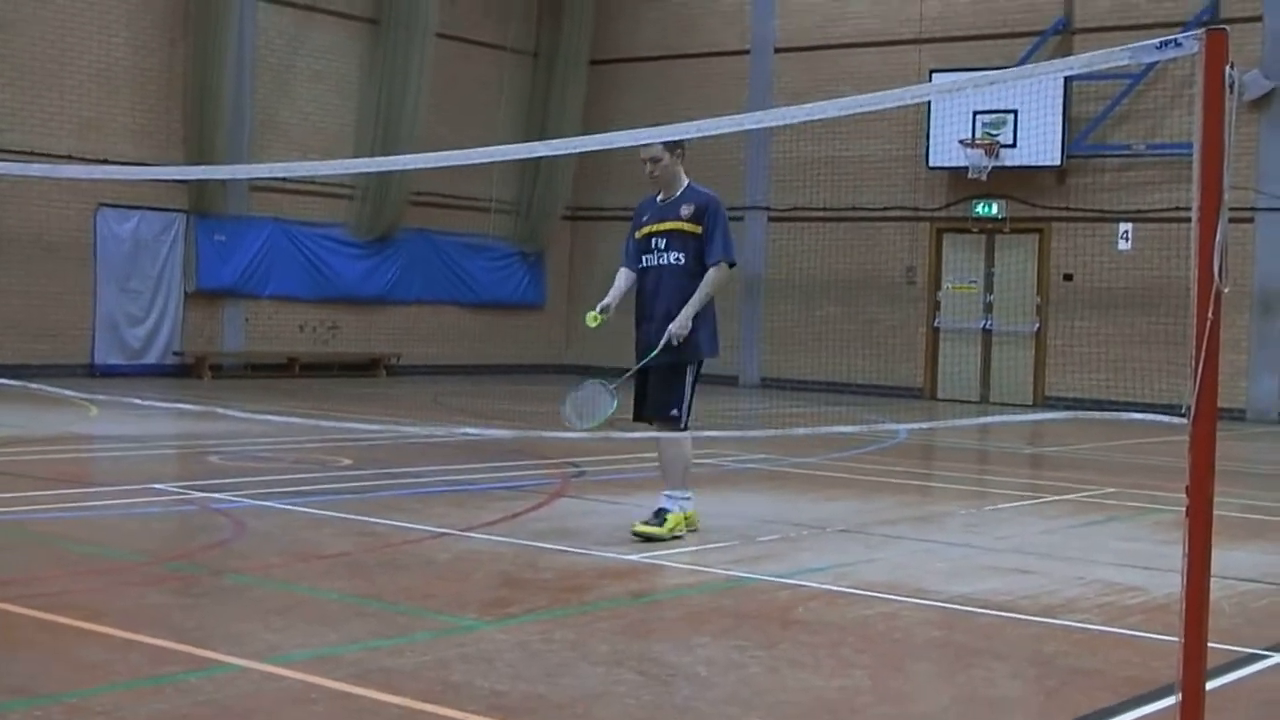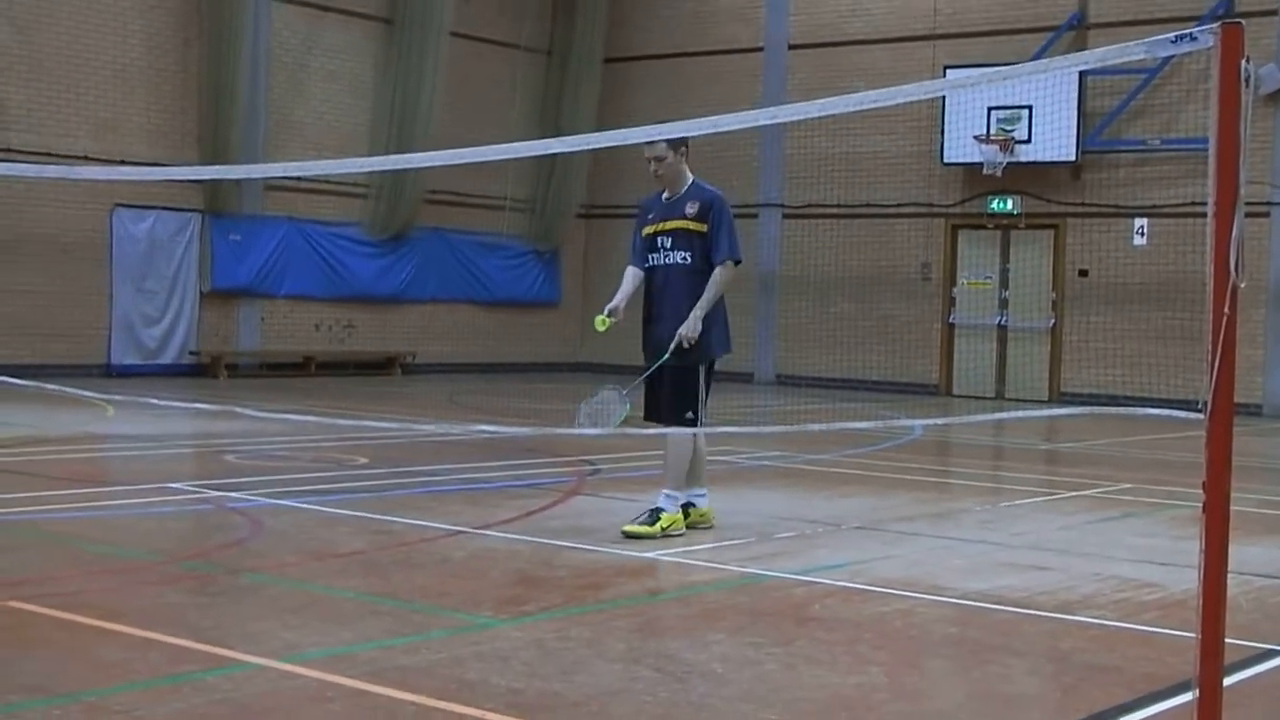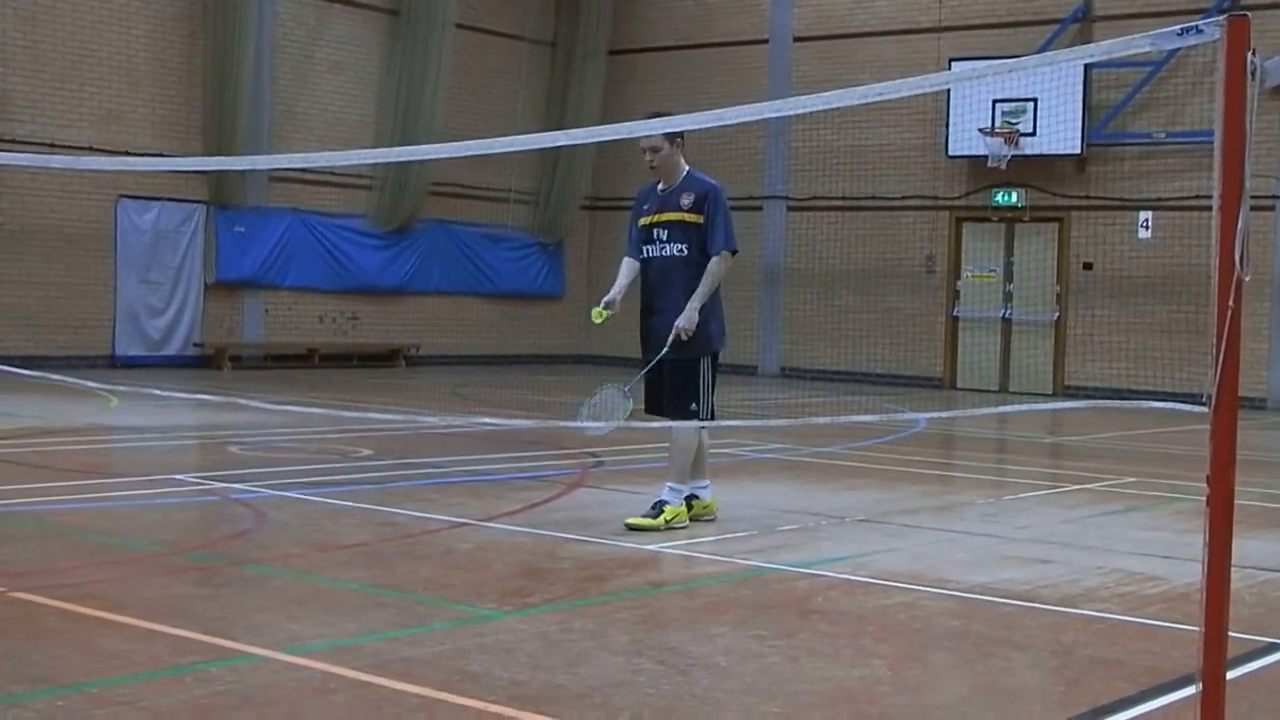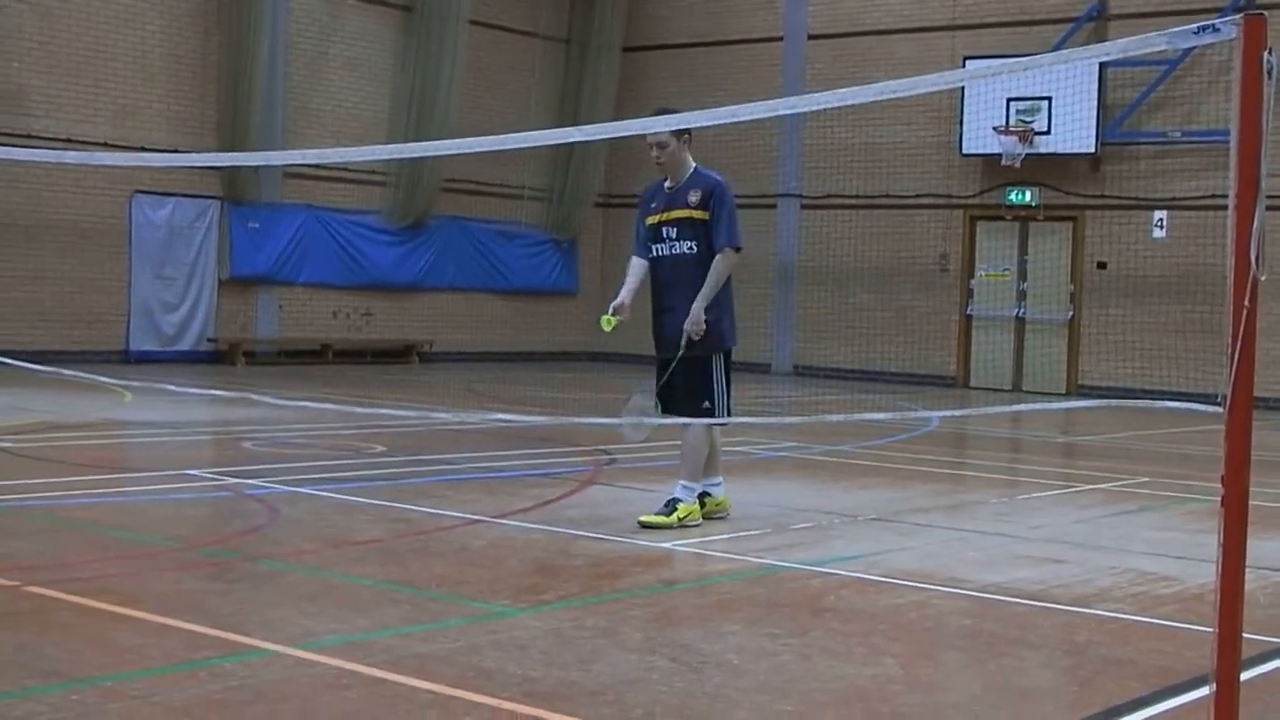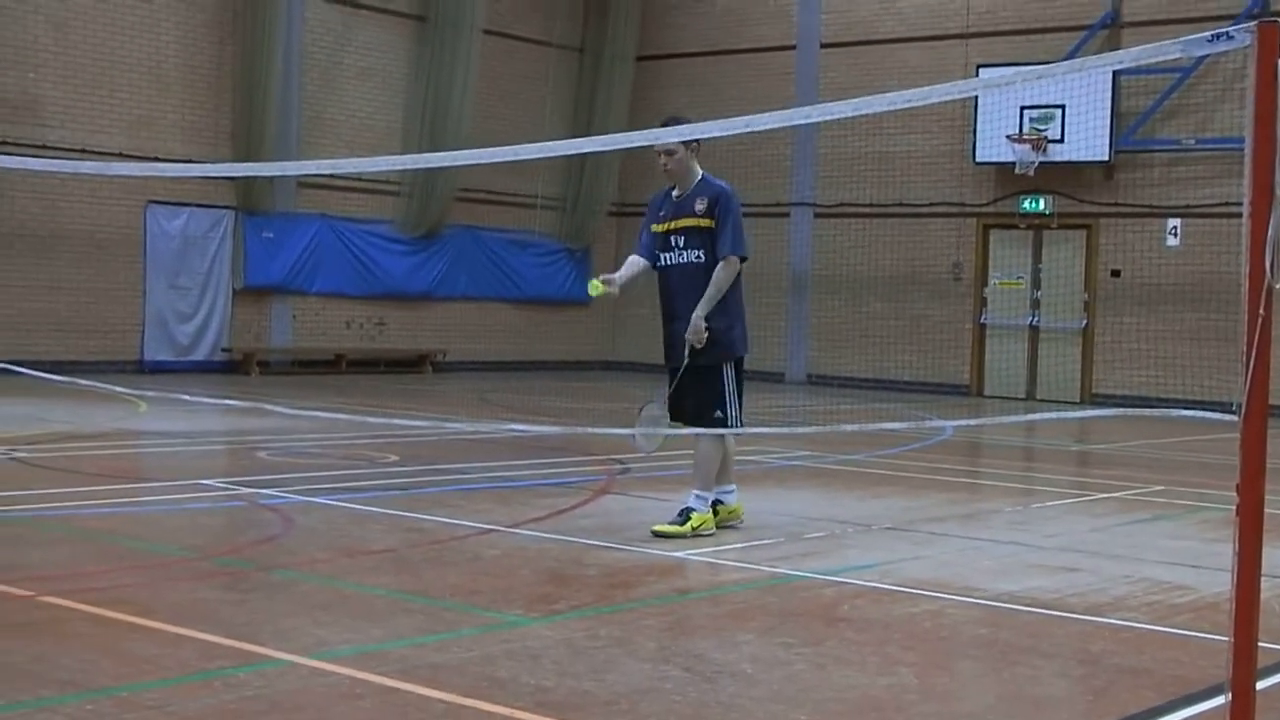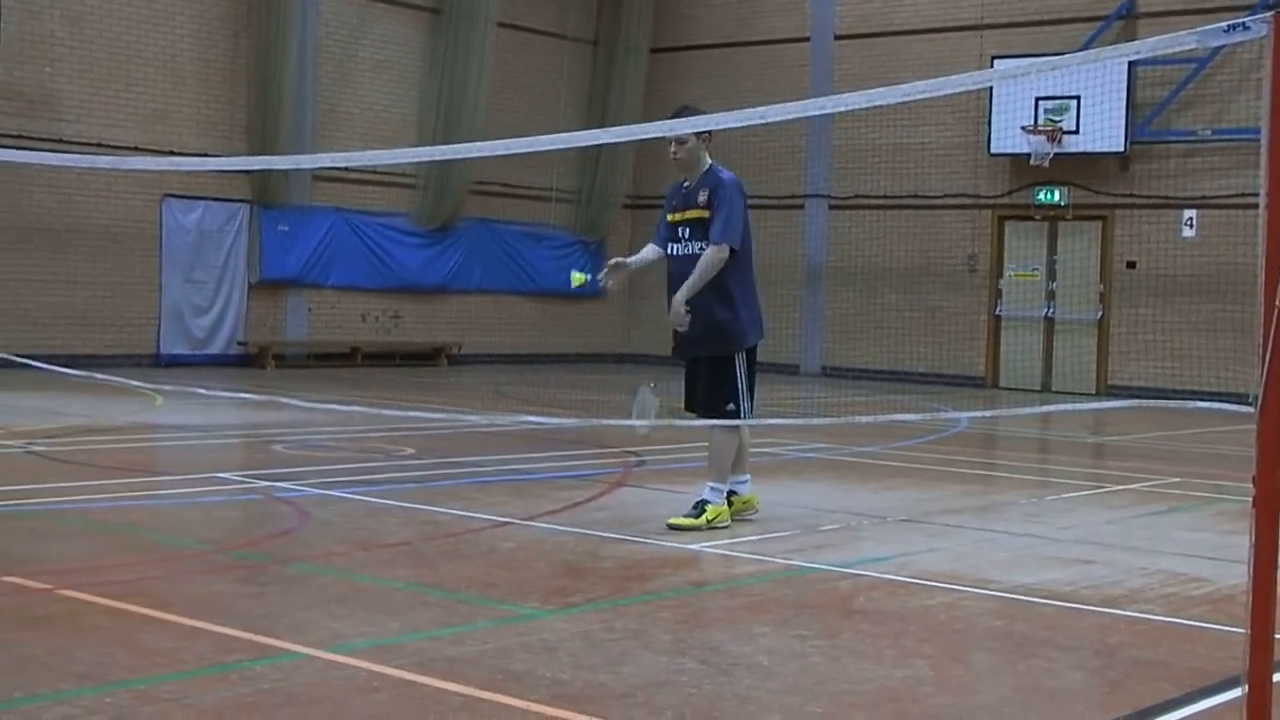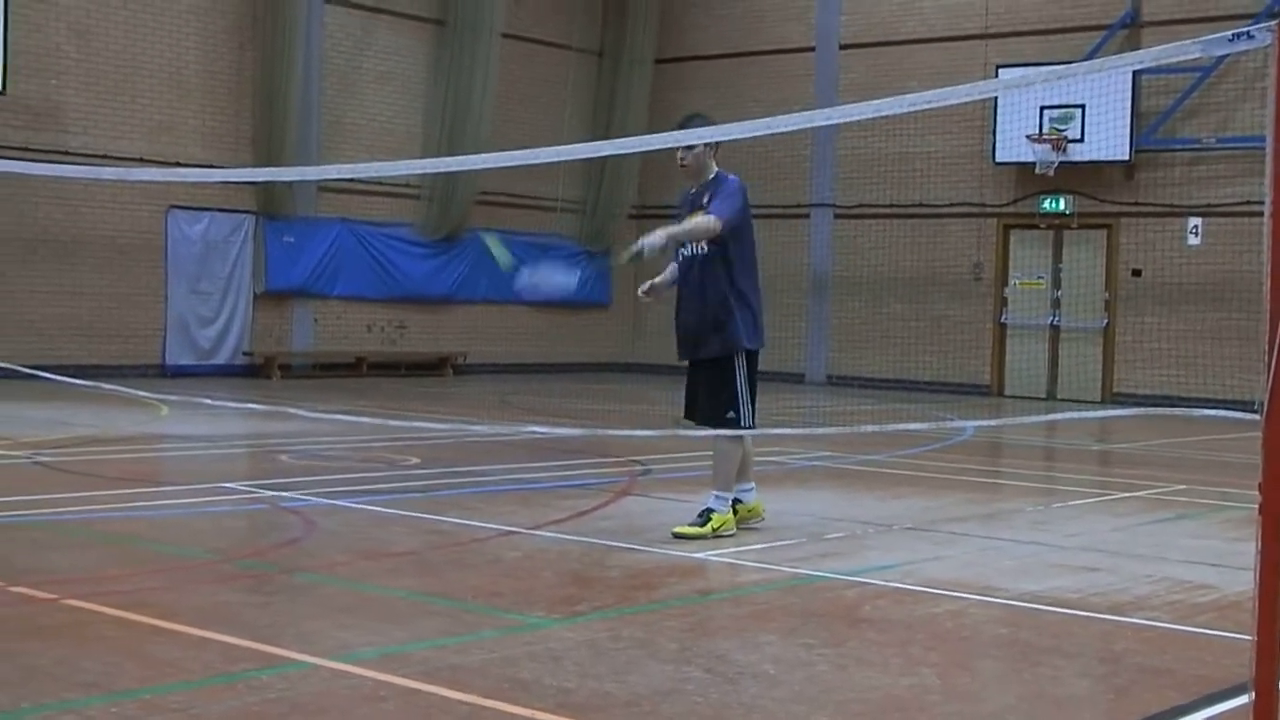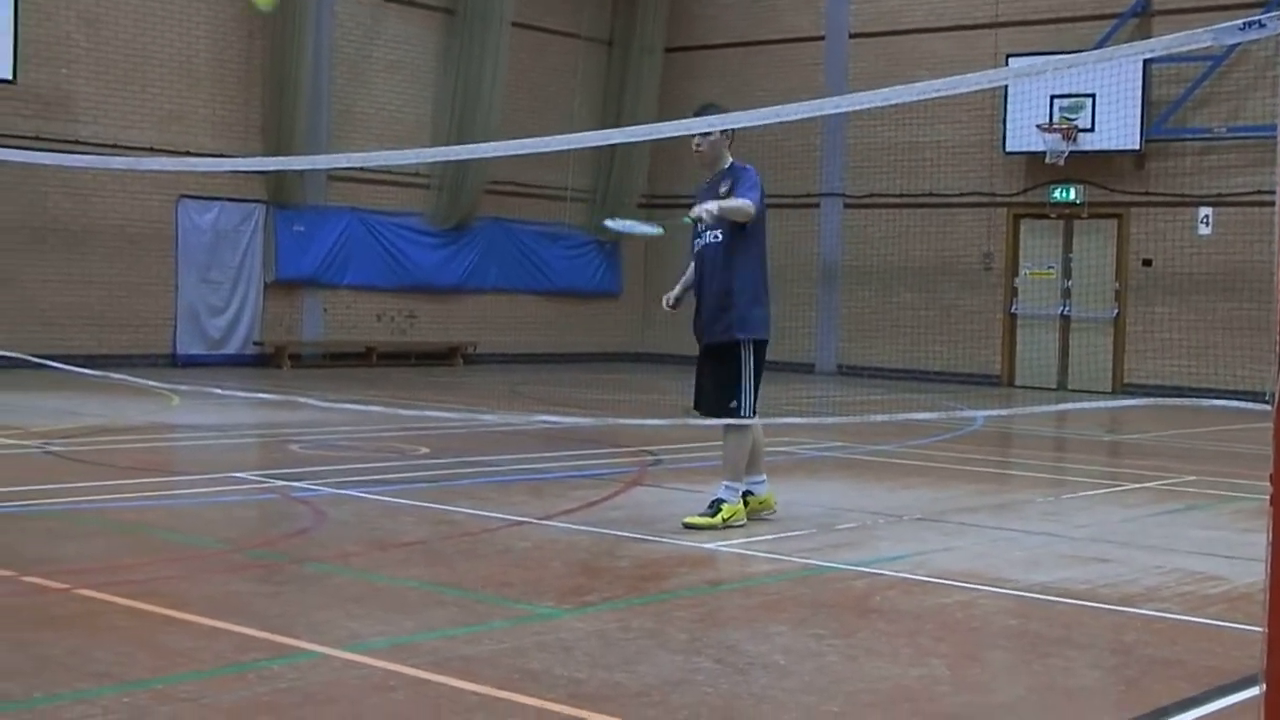
dt=0.2s
person 1, frame 1
left shoulder: (705, 204)
right shoulder: (643, 211)
left elbow: (719, 266)
right elbow: (631, 266)
left wrist: (686, 316)
right wrist: (612, 298)
left hip: (684, 333)
right hip: (650, 333)
left knee: (669, 418)
right knee: (666, 420)
left ankle: (672, 509)
right ankle: (683, 506)
person 1, frame 2
left shoulder: (711, 201)
right shoulder: (648, 208)
left elbow: (726, 265)
right elbow: (638, 263)
left wrist: (696, 316)
right wrist: (620, 299)
left hip: (694, 333)
right hip: (658, 332)
left knee: (682, 418)
right knee: (683, 420)
left ankle: (669, 508)
right ankle: (697, 503)
person 1, frame 3
left shoulder: (706, 192)
right shoulder: (644, 199)
left elbow: (722, 255)
right elbow: (634, 255)
left wrist: (693, 309)
right wrist: (618, 291)
left hip: (693, 325)
right hip: (656, 326)
left knee: (685, 411)
right knee: (685, 412)
left ankle: (672, 501)
right ankle: (700, 496)
person 1, frame 4
left shoulder: (713, 188)
right shoulder: (650, 197)
left elbow: (728, 252)
right elbow: (642, 254)
left wrist: (699, 308)
right wrist: (626, 294)
left hip: (704, 323)
right hip: (668, 325)
left knee: (698, 410)
right knee: (699, 410)
left ankle: (686, 499)
right ankle: (713, 493)
person 1, frame 5
left shoulder: (720, 195)
right shoulder: (658, 204)
left elbow: (731, 261)
right elbow: (644, 254)
left wrist: (701, 316)
right wrist: (617, 278)
left hip: (716, 331)
right hip: (680, 333)
left knee: (711, 419)
right knee: (710, 419)
left ankle: (700, 508)
right ankle: (726, 500)
person 1, frame 6
left shoulder: (725, 185)
right shoulder: (675, 193)
left elbow: (720, 248)
right elbow: (662, 245)
left wrist: (683, 295)
right wrist: (629, 262)
left hip: (729, 321)
right hip: (696, 324)
left knee: (725, 409)
right knee: (722, 410)
left ankle: (714, 501)
right ankle: (740, 491)
person 1, frame 7
left shoulder: (729, 187)
right shoulder: (687, 201)
left elbow: (711, 224)
left wrist: (664, 234)
right wrist: (659, 281)
left hip: (730, 325)
right hip: (700, 328)
left knee: (728, 418)
right knee: (725, 418)
left ankle: (719, 509)
right ankle: (745, 499)
person 1, frame 8
left shoulder: (743, 176)
right shoulder: (704, 191)
left elbow: (748, 208)
left wrist: (717, 207)
right wrist: (681, 289)
left hip: (740, 316)
right hip: (712, 318)
left knee: (735, 408)
right knee: (736, 409)
left ankle: (729, 500)
right ankle: (757, 492)
